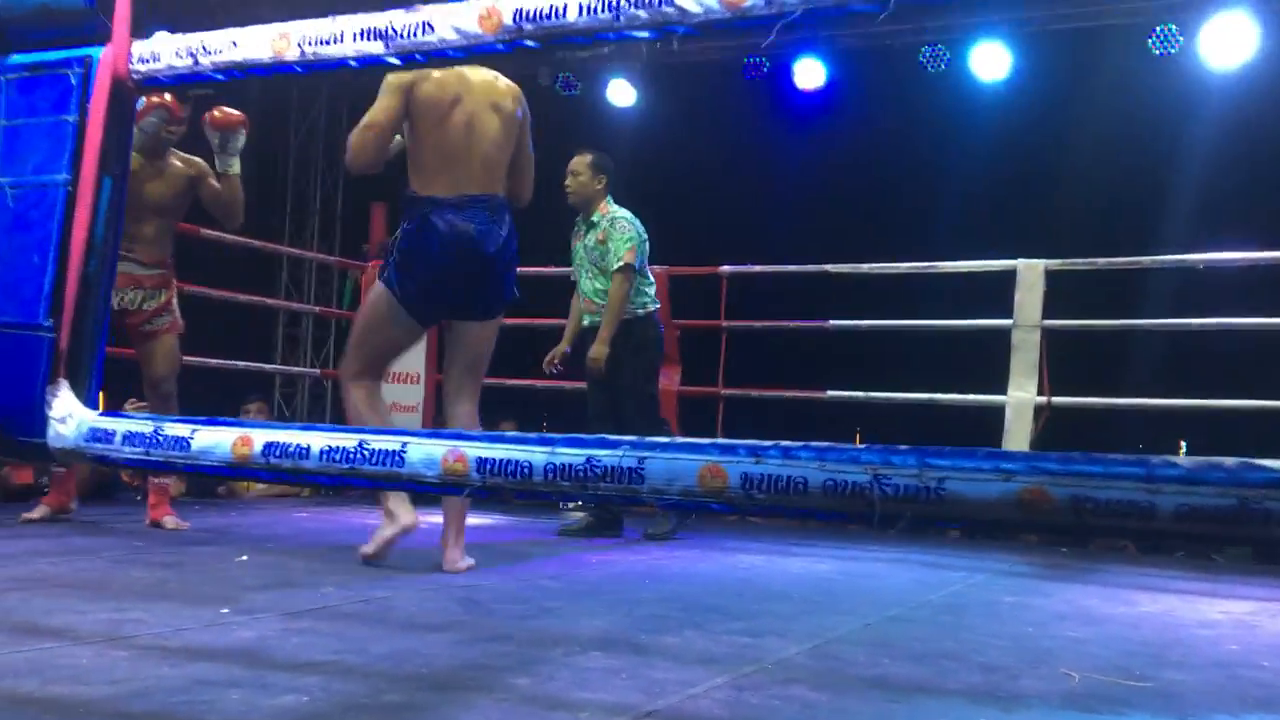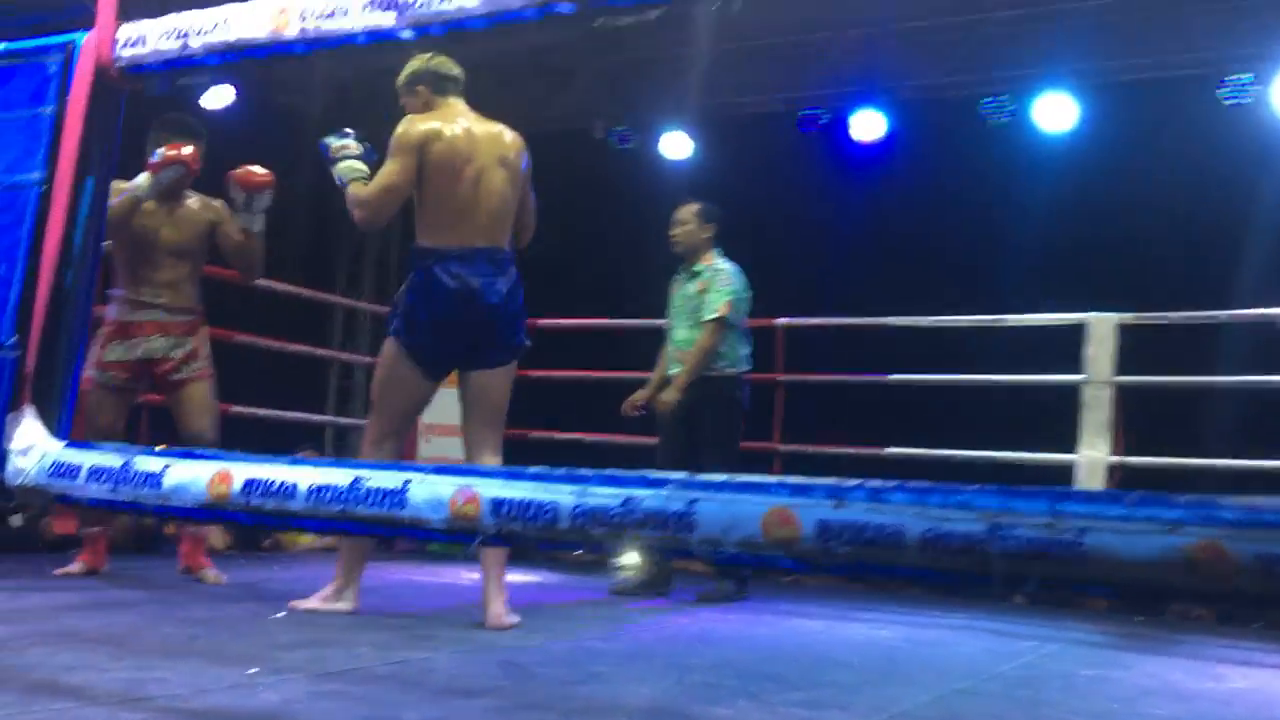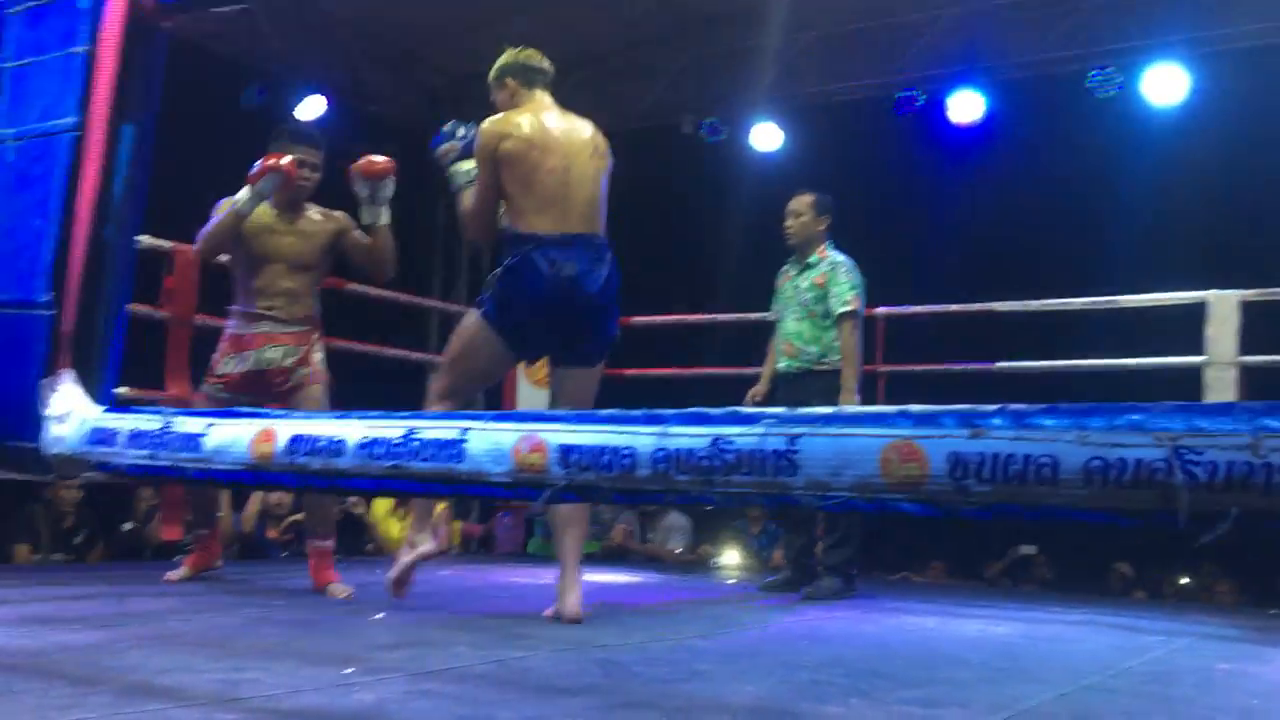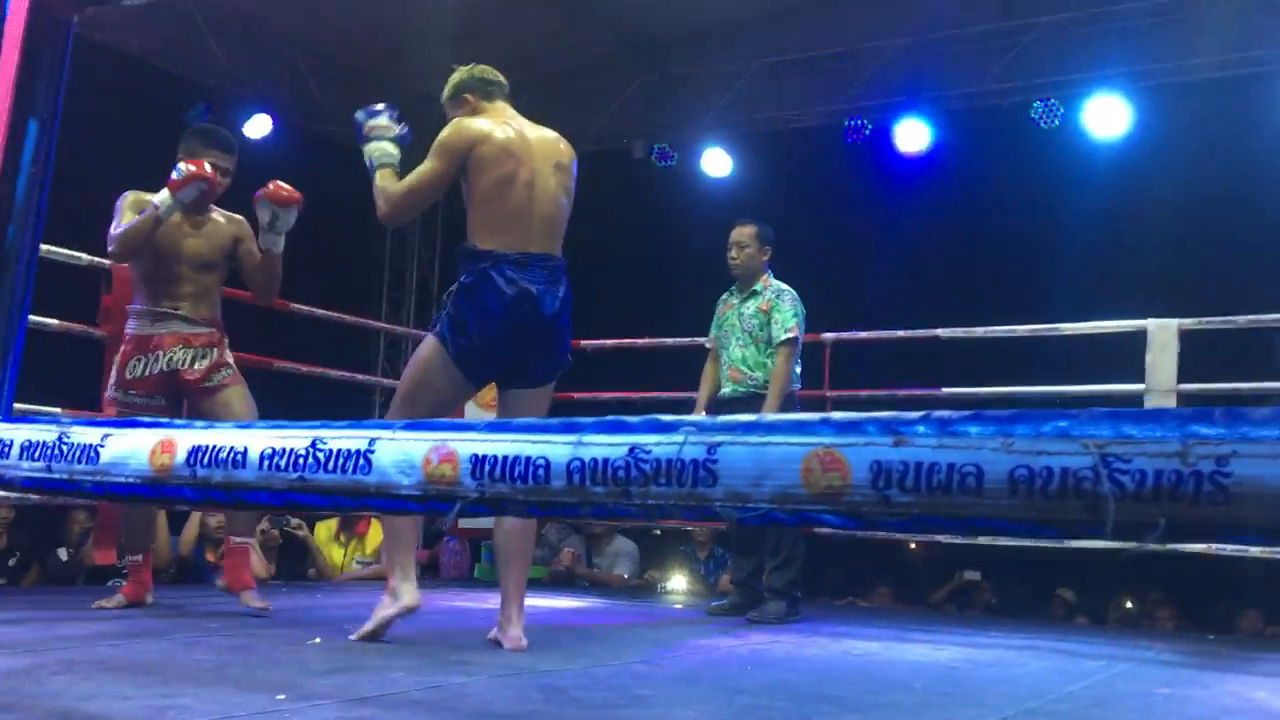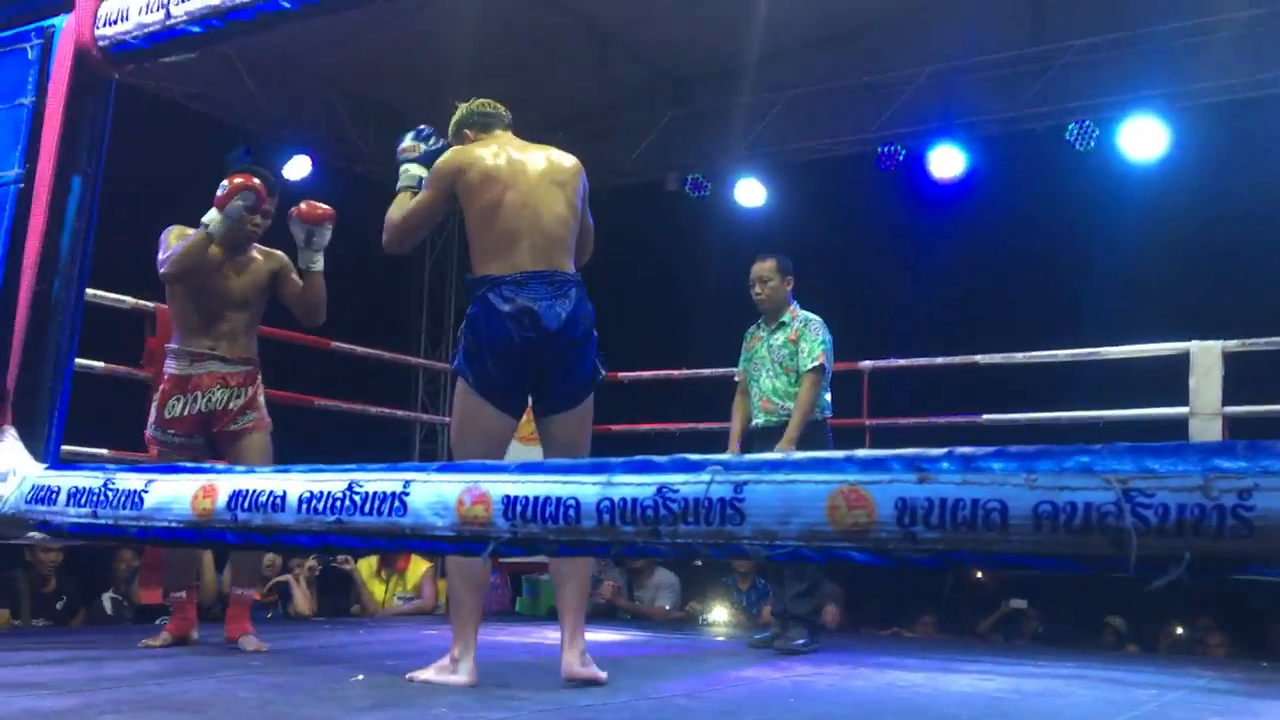
dt=0.4s
person 1, frame 1
left shoulder: (410, 76)
right shoulder: (510, 91)
left elbow: (359, 159)
right elbow: (523, 191)
left wrist: (394, 135)
left hip: (429, 237)
right hip: (493, 240)
left knee: (357, 373)
right knee: (463, 398)
left ankle: (397, 504)
right ankle: (456, 544)
person 1, frame 2
left shoulder: (420, 131)
right shoulder: (513, 142)
left elbow: (369, 212)
left wrist: (347, 162)
left hip: (438, 290)
right hip: (500, 292)
left knee: (381, 442)
right knee: (485, 454)
left ankle: (343, 587)
right ankle: (496, 595)
person 1, frame 3
left shoulder: (501, 128)
right shoulder: (594, 135)
left elbow: (476, 227)
left wrist: (464, 165)
left hip: (534, 275)
right hip: (598, 279)
left knee: (448, 388)
left ankle: (425, 528)
right ankle: (569, 590)
person 1, frame 4
left shoulder: (466, 133)
right shoulder: (563, 149)
left elbow: (394, 208)
left wrist: (381, 146)
left hip: (488, 294)
right hip: (550, 300)
left knee: (403, 430)
left ankle: (401, 586)
right ankle: (512, 620)
person 1, frame 5
left shoulder: (459, 161)
right shoulder: (569, 166)
left elbow: (395, 238)
left wrist: (411, 170)
left hip: (498, 320)
right hip: (568, 318)
left ankle: (460, 656)
right ankle: (574, 646)
person 2, frame 1
left shoulder: (191, 168)
left elbow: (233, 218)
left wrist: (229, 159)
right wrist: (134, 132)
left hip: (155, 291)
left knee: (163, 391)
left ankle: (160, 503)
right ankle: (59, 494)
person 2, frame 2
left shoulder: (210, 211)
right shoulder: (122, 193)
left elbow: (250, 268)
right elbow: (98, 225)
left wrist: (253, 217)
right wrist: (148, 183)
left hip: (184, 335)
right hip: (125, 330)
left knee: (203, 438)
right knee: (99, 440)
left ankle: (195, 553)
right ankle: (93, 550)
person 2, frame 3
left shoulder: (332, 223)
right shoulder: (237, 206)
left elbow: (383, 271)
right elbow: (204, 248)
left wrist: (379, 209)
right wrist: (249, 196)
left hip: (299, 347)
right hip: (242, 343)
left ankle: (323, 567)
right ankle: (203, 551)
person 2, frame 4
left shoulder: (233, 225)
right shoulder: (138, 203)
left elbow: (266, 291)
right elbow: (117, 247)
left wrist: (275, 236)
right wrist: (168, 200)
left hip: (207, 349)
right hip: (146, 345)
left ankle: (238, 570)
right ankle: (137, 582)
person 2, frame 5
left shoulder: (273, 261)
right shoulder: (183, 237)
left elbow: (313, 315)
right elbow: (169, 269)
left wrist: (312, 254)
right wrist: (217, 217)
left hip: (241, 389)
right hip: (185, 383)
left ankle: (239, 619)
right ankle: (181, 618)
person 3, frame 1
left shoulder: (621, 223)
right shoulder: (580, 230)
left elbow: (622, 285)
left wrist: (603, 342)
right wrist: (567, 342)
left hip: (633, 332)
right hip: (600, 337)
left knee: (644, 420)
right knee: (603, 424)
left ankle: (672, 507)
right ankle: (605, 511)
person 3, frame 2
left shoulder: (724, 275)
right shoulder: (680, 280)
left elbow: (711, 337)
left wrist: (675, 388)
right wrist: (651, 387)
left hip: (717, 389)
right hip: (681, 391)
left knee: (720, 480)
right knee: (668, 476)
left ankle: (731, 575)
right ankle: (657, 570)
person 3, frame 3
left shoulder: (838, 268)
right shoulder: (787, 272)
left elbow: (849, 331)
left wrist: (849, 392)
right wrist: (764, 381)
left hip: (825, 383)
right hip: (790, 384)
left ankle: (838, 572)
right ankle: (800, 566)
person 3, frame 4
left shoulder: (781, 297)
right shoulder: (725, 302)
left elbow: (785, 358)
right elbow: (714, 359)
left wrist: (770, 411)
right wrist: (701, 408)
left hip: (768, 409)
right hip: (731, 409)
left ankle: (783, 595)
right ankle: (746, 590)
person 3, frame 5
left shoulder: (809, 326)
right shoulder: (752, 335)
left elbow: (811, 385)
right elbow: (743, 393)
left wrist: (788, 441)
right wrist: (735, 444)
left hip: (801, 438)
right hip: (762, 439)
left ankle: (804, 623)
right ankle: (785, 621)
